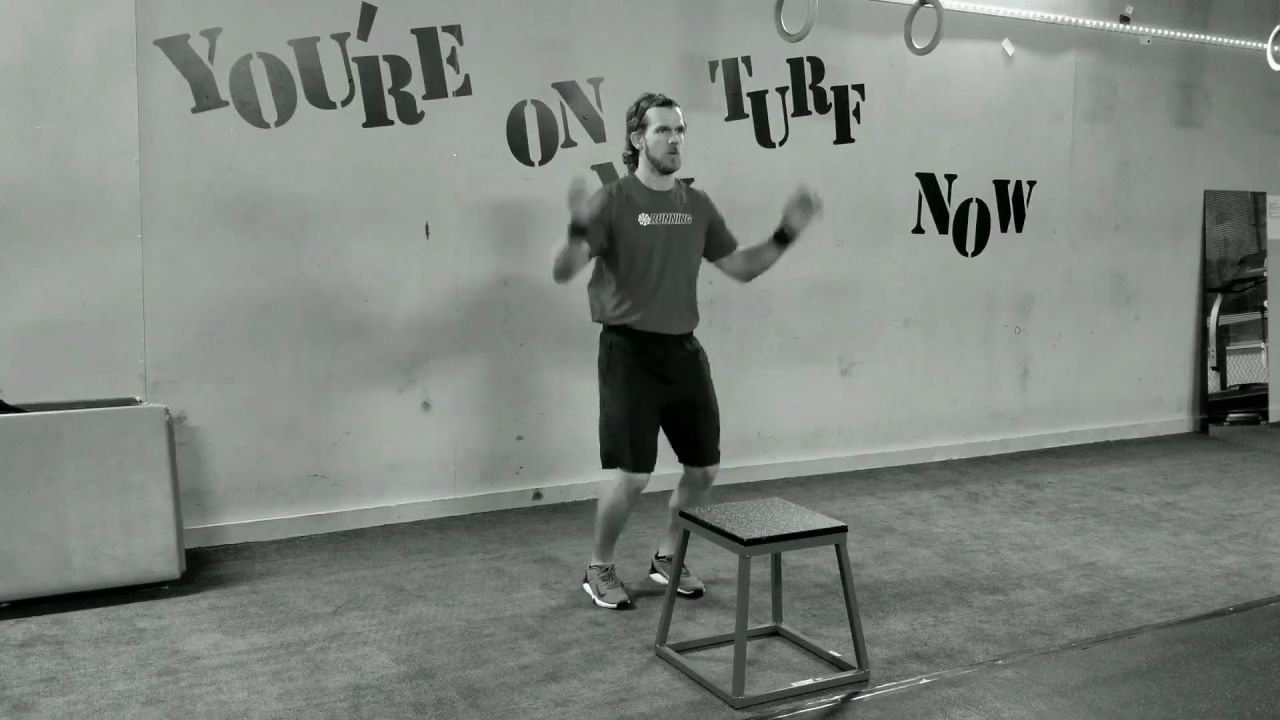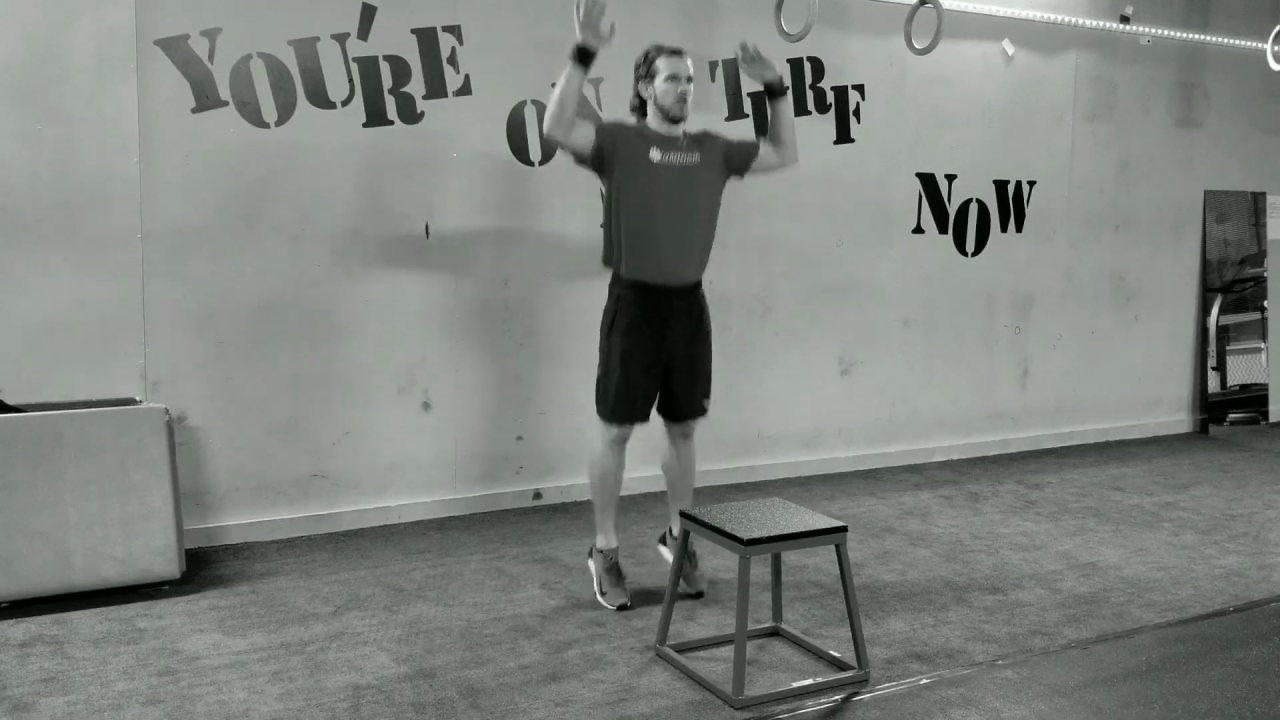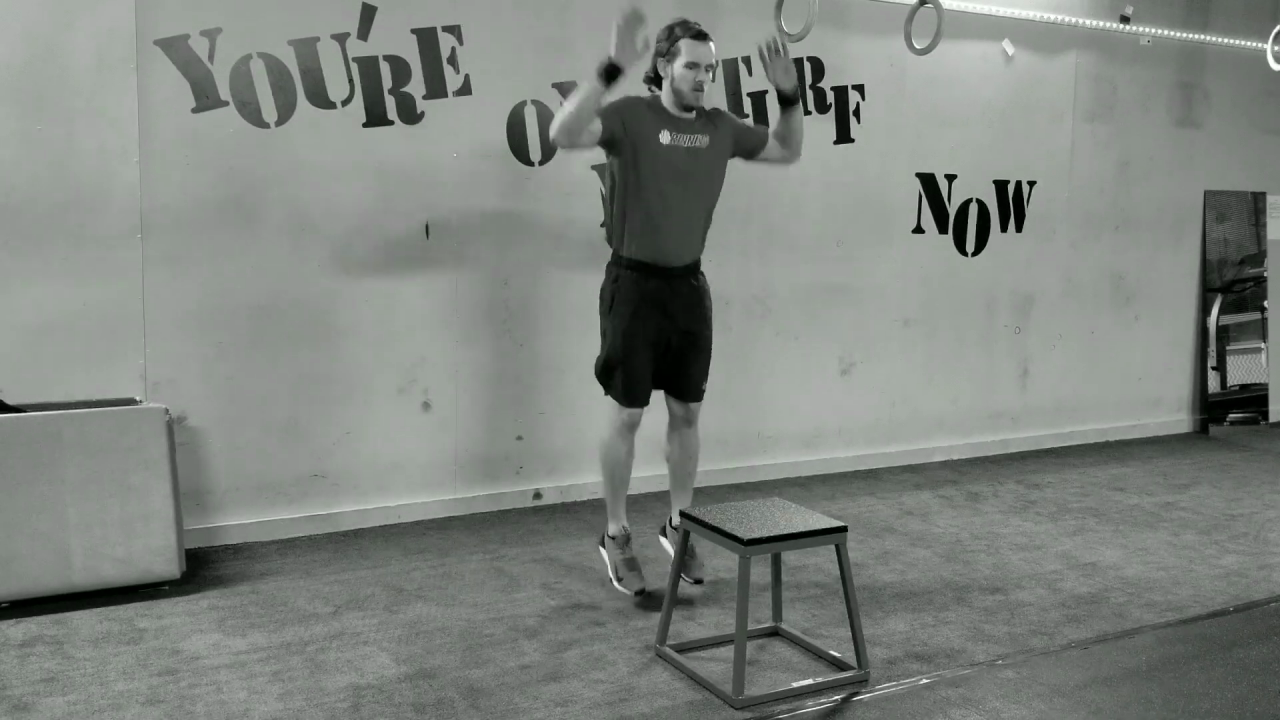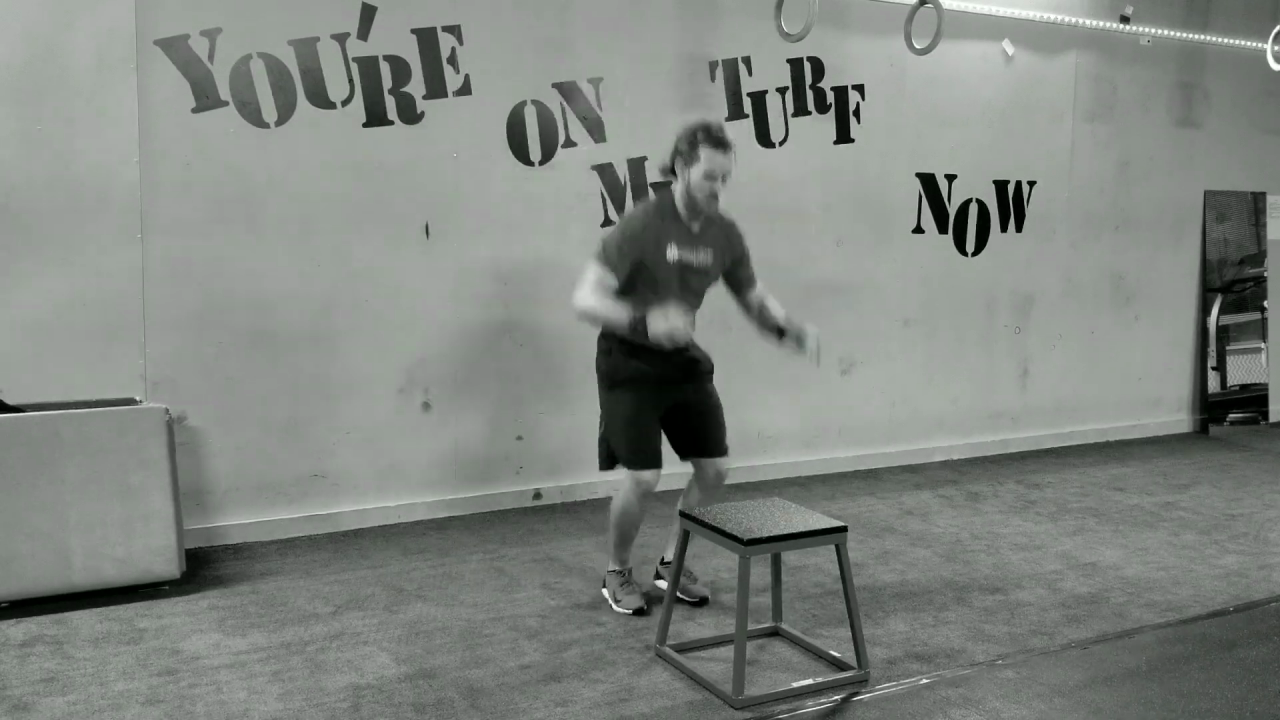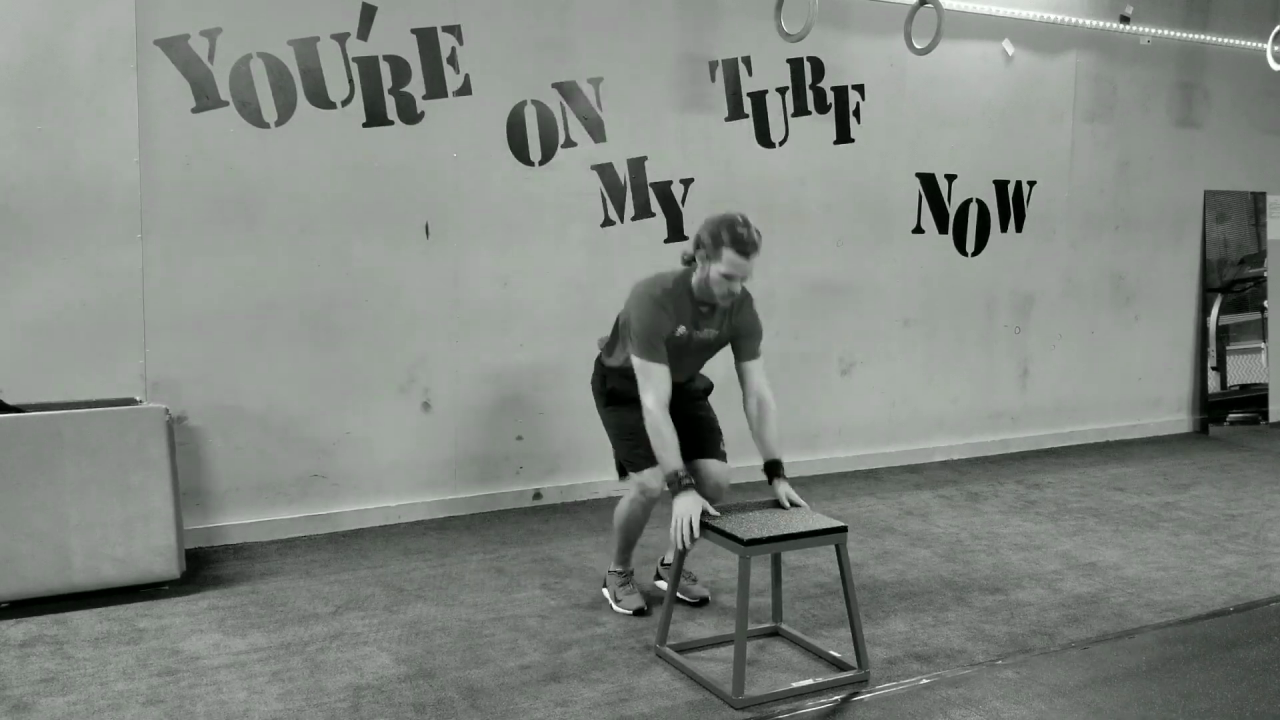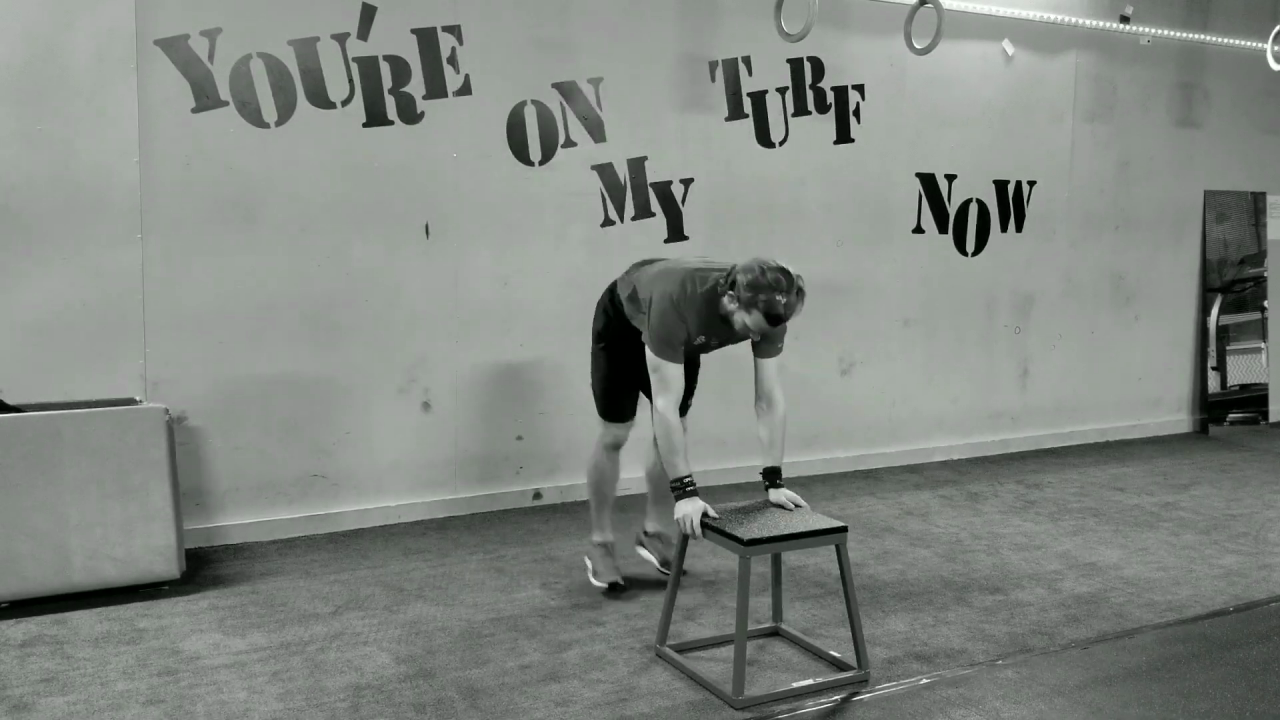
dt=0.2s
person 1, frame 1
left shoulder: (697, 205)
right shoulder: (611, 202)
left elbow: (738, 266)
right elbow: (563, 271)
left wrist: (785, 234)
right wrist: (578, 226)
left hip: (684, 352)
right hip: (630, 353)
left knee: (704, 471)
right knee: (634, 477)
left ankle: (667, 558)
right ankle: (599, 568)
person 1, frame 2
left shoulder: (710, 149)
right shoulder: (618, 141)
left elbow: (783, 154)
right elbow: (556, 128)
left wrist: (774, 90)
right wrist: (583, 52)
left hip: (690, 306)
right hip: (636, 305)
left knee: (683, 429)
right knee: (617, 431)
left ankle: (676, 534)
right ankle: (605, 548)
person 1, frame 3
left shoulder: (719, 127)
right shoulder: (629, 116)
left elbow: (788, 151)
right elbow: (562, 133)
left wrist: (787, 90)
right wrist: (612, 68)
left hip: (689, 286)
right hip: (634, 285)
left knee: (685, 413)
right knee: (627, 413)
left ankle: (679, 525)
right ankle: (617, 536)
person 1, frame 4
left shoulder: (725, 233)
right shoulder: (639, 227)
left elbow: (754, 301)
right elbow: (585, 300)
left wrist: (786, 329)
right wrist: (643, 320)
left hip: (683, 359)
right hip: (629, 360)
left knee: (714, 468)
right knee: (643, 479)
left ankle: (672, 563)
right ankle: (617, 572)
person 1, frame 5
left shoulder: (740, 308)
right shoulder: (655, 299)
left elbow: (756, 392)
right elbow: (653, 403)
left wrist: (776, 473)
right wrist: (682, 489)
left hip: (683, 384)
right hip: (624, 386)
left knee: (715, 479)
right knee: (649, 483)
left ankle: (672, 565)
right ankle: (618, 574)
person 1, frame 6
left shoulder: (767, 314)
right shoulder: (678, 298)
left elbow: (769, 397)
right elbow: (665, 403)
left wrist: (773, 479)
right wrist: (685, 491)
right hip: (624, 322)
left knee: (671, 432)
right knee: (615, 435)
left ankle: (654, 534)
right ankle: (600, 543)
